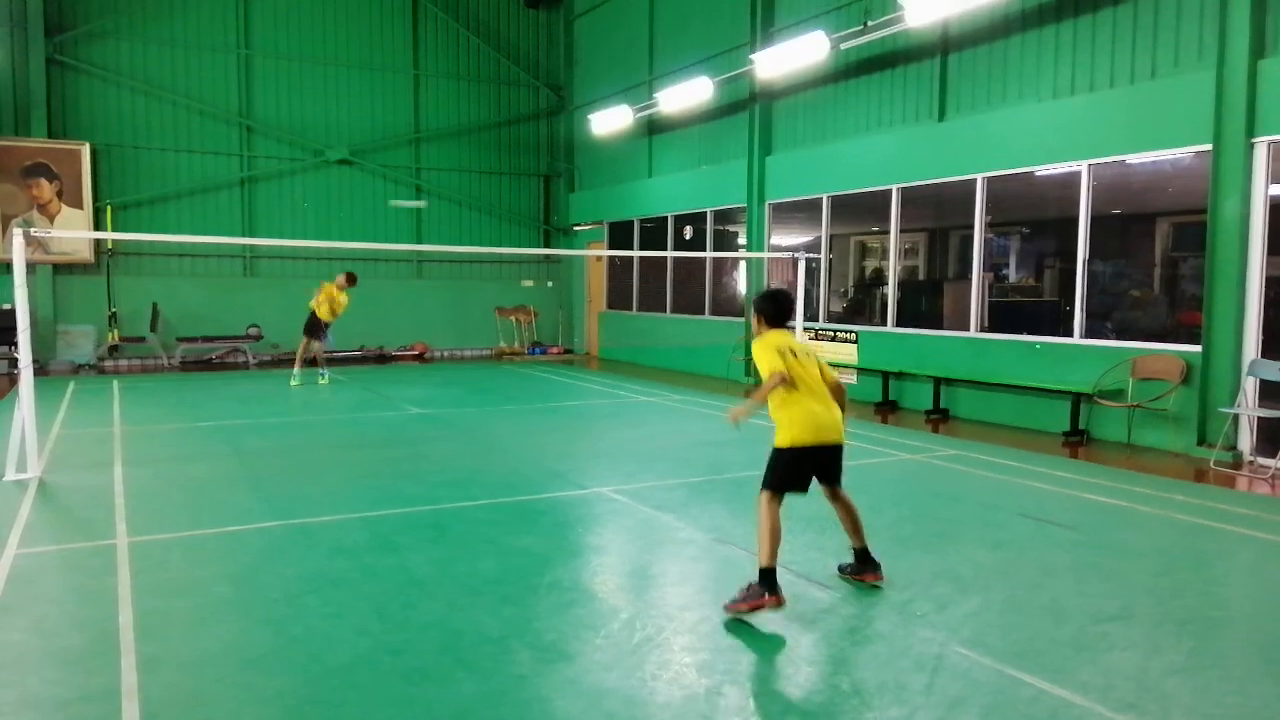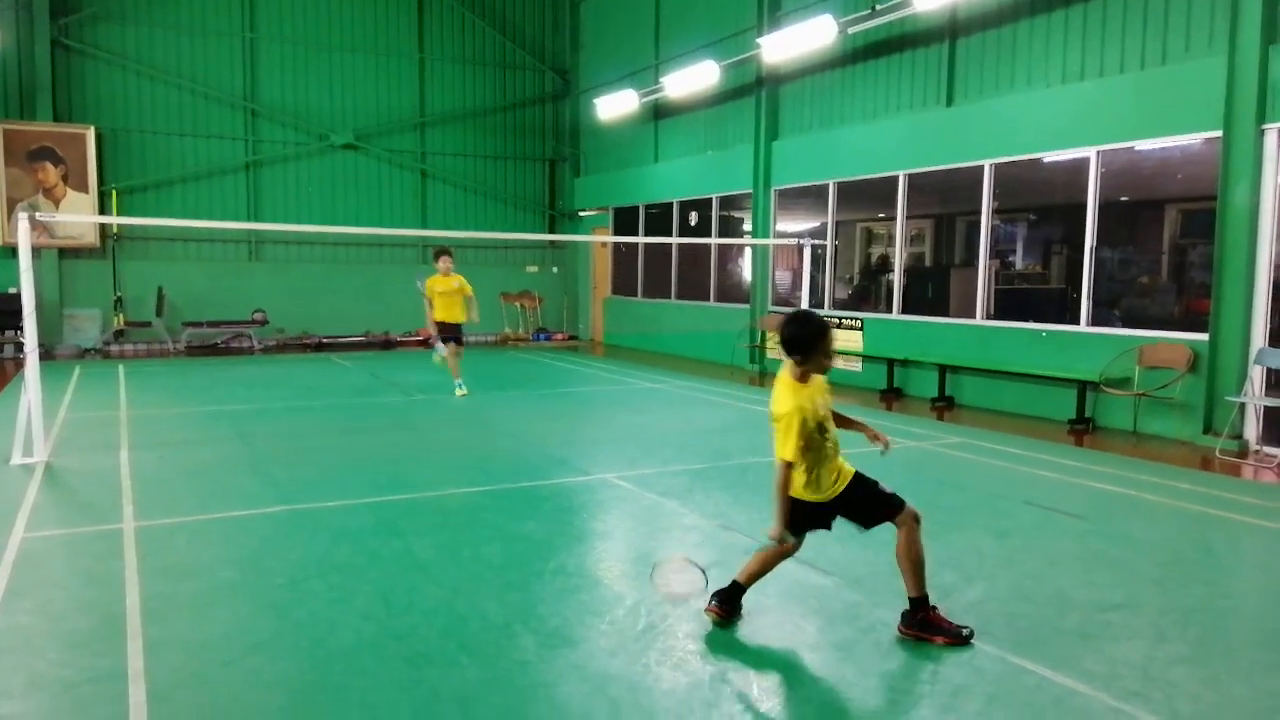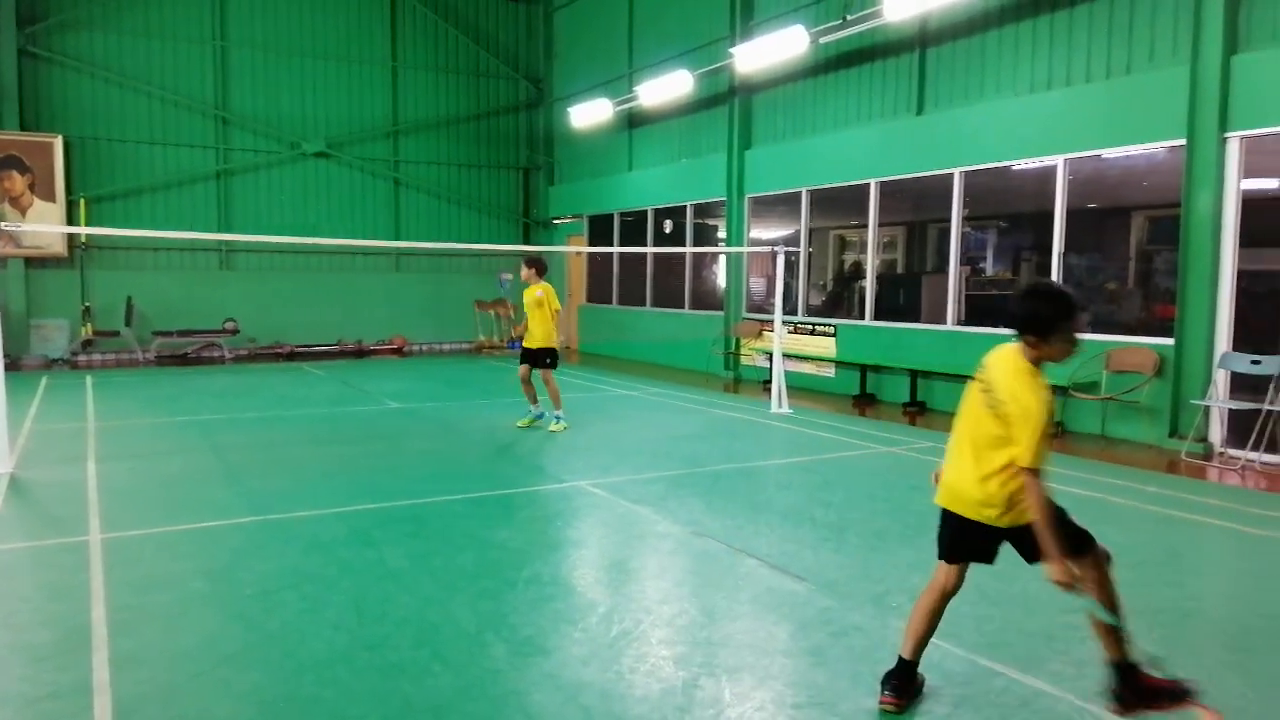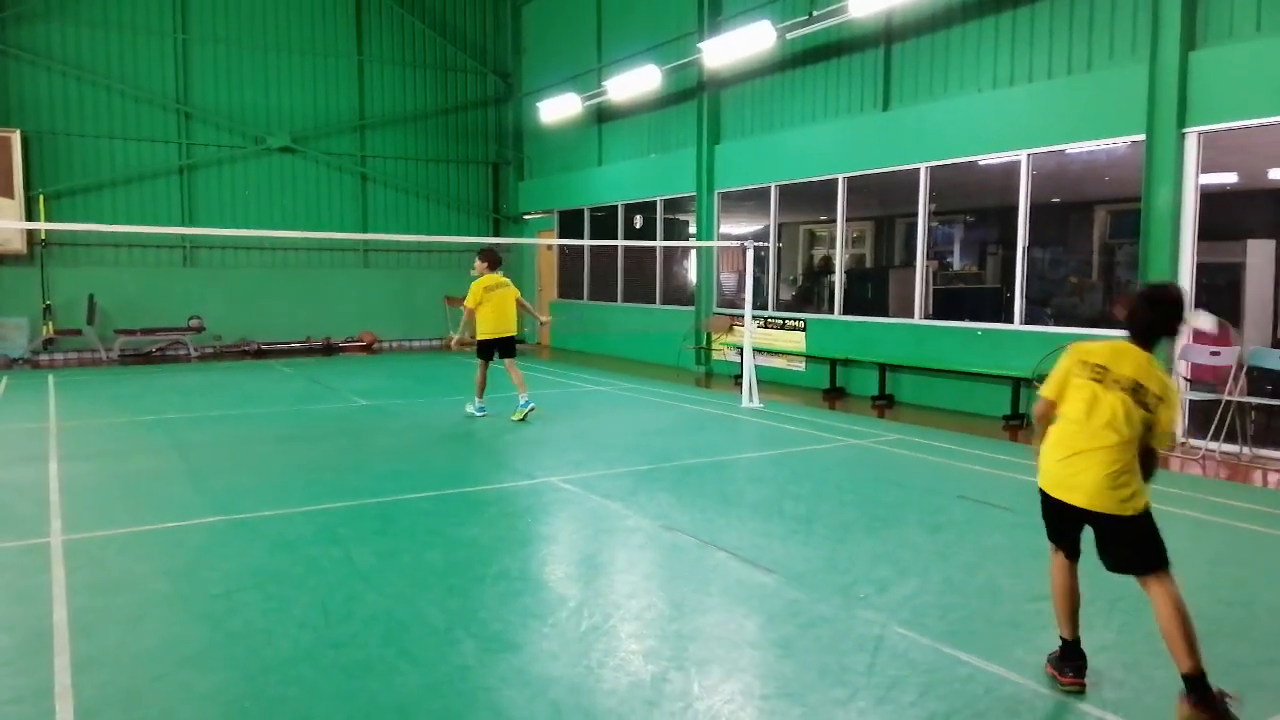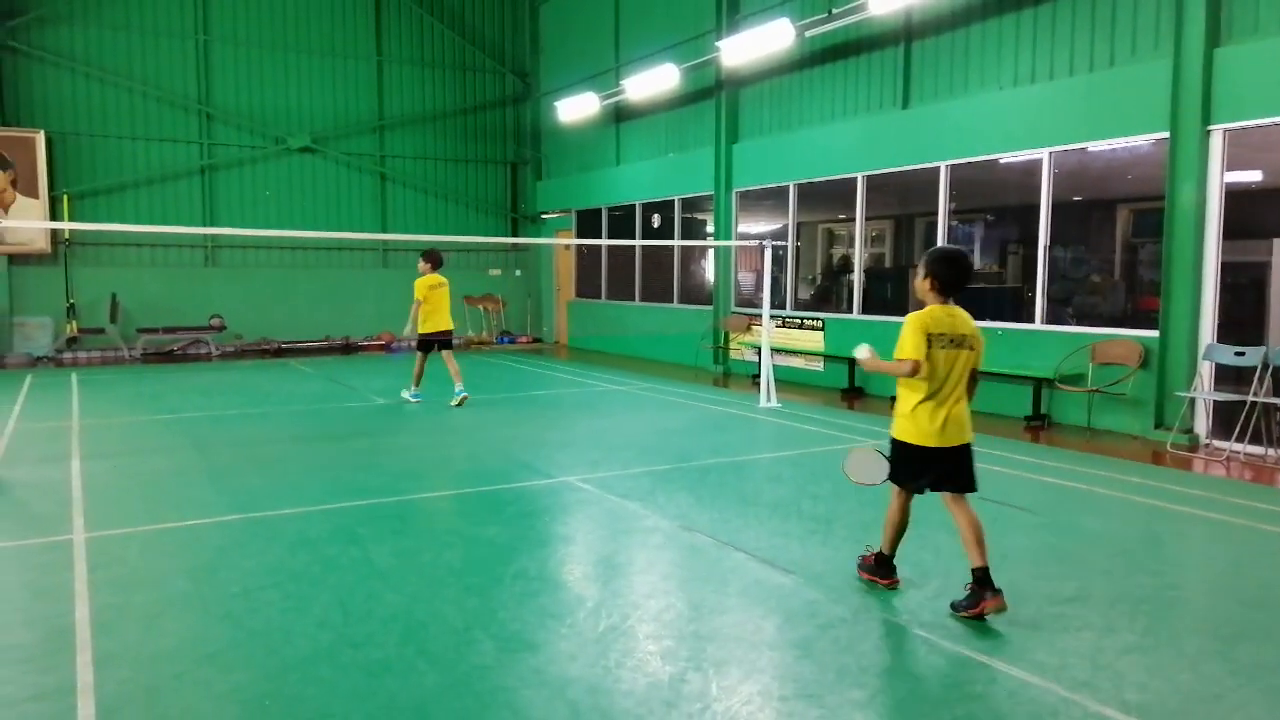
dt=1s
person 1, frame 1
left shoulder: (764, 344)
right shoulder: (803, 347)
left elbow: (779, 377)
right elbow: (837, 387)
left wrist: (748, 407)
right wrist: (839, 417)
left hip: (799, 434)
right hip: (830, 430)
left knee: (769, 499)
right knee: (834, 491)
left ankle: (766, 586)
right ankle: (865, 562)
person 1, frame 2
left shoulder: (809, 376)
right shoulder: (792, 407)
right elbow: (786, 464)
left wrist: (865, 429)
right wrist: (781, 520)
left hip: (834, 472)
right hip: (817, 484)
left knee: (790, 542)
right knee: (907, 519)
left ankle: (726, 598)
right ankle: (918, 615)
person 1, frame 3
left shoulder: (998, 356)
right shoulder: (1032, 399)
right elbow: (1031, 481)
left wrist: (951, 463)
right wrist: (1055, 558)
left hip: (958, 489)
right hip: (1003, 500)
left knee: (946, 579)
right knee: (1094, 562)
left ankle: (901, 679)
right ankle: (1128, 682)
person 1, frame 4
left shoulder: (1080, 353)
right shoulder: (1160, 385)
left elbow: (1041, 410)
right elbow: (1150, 457)
left wrist: (1041, 443)
right wrist: (1136, 487)
left hip: (1057, 474)
right hip: (1114, 488)
left knee: (1062, 555)
right knee: (1159, 582)
left ankle: (1069, 658)
person 1, frame 5
left shoulder: (918, 321)
right shoulder: (969, 325)
left elbow: (911, 368)
right elbow: (972, 377)
left wrist: (875, 364)
left hip: (916, 428)
right hip: (956, 430)
left knee: (901, 492)
right knee: (957, 502)
left ankle: (883, 564)
right ankle: (984, 586)
